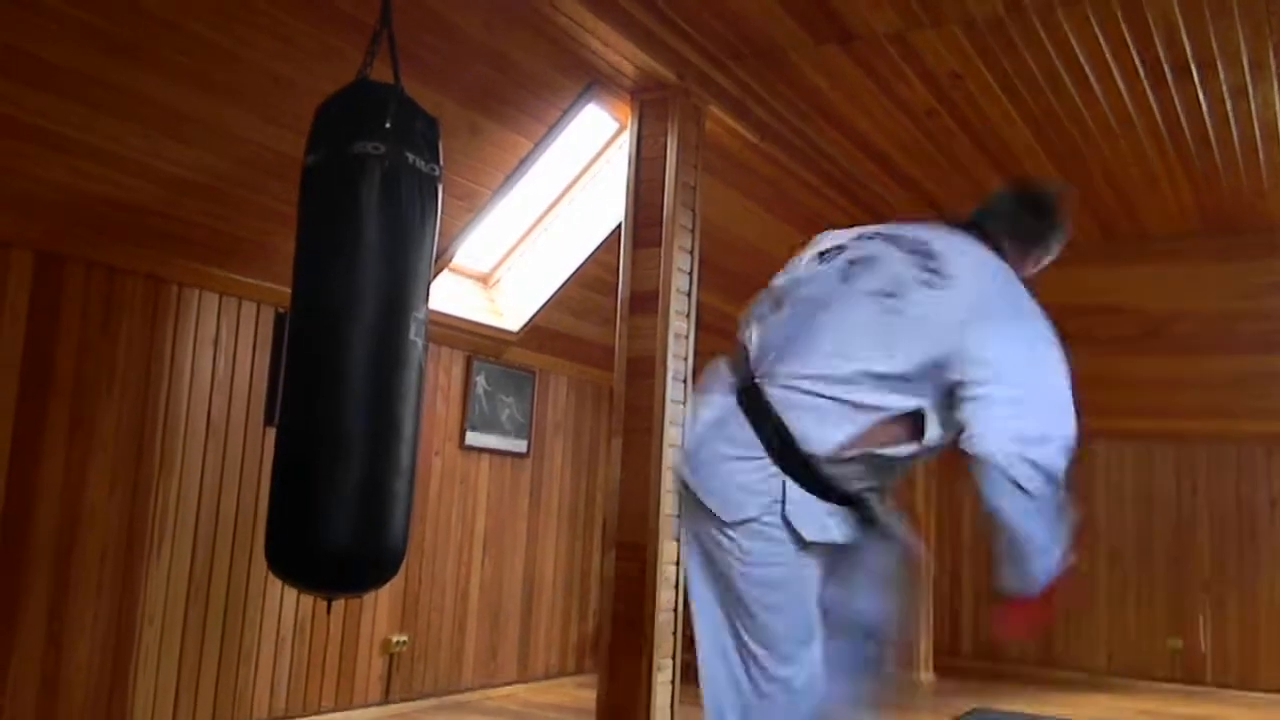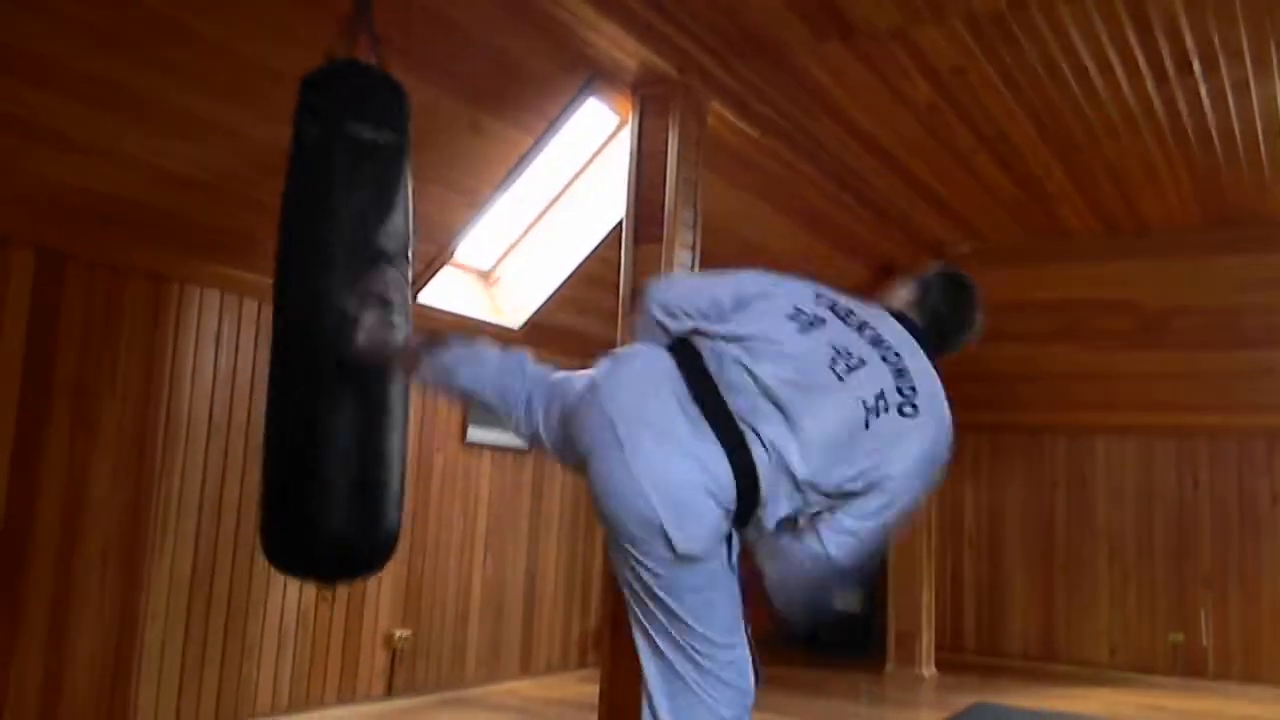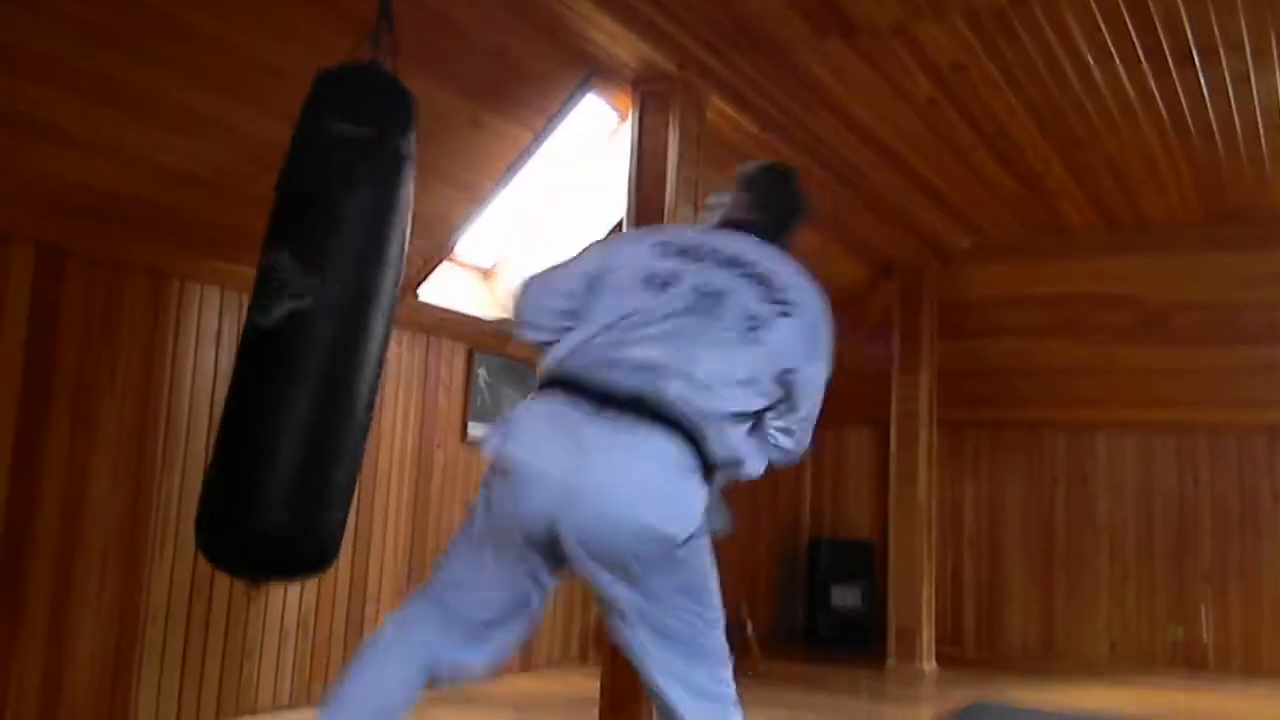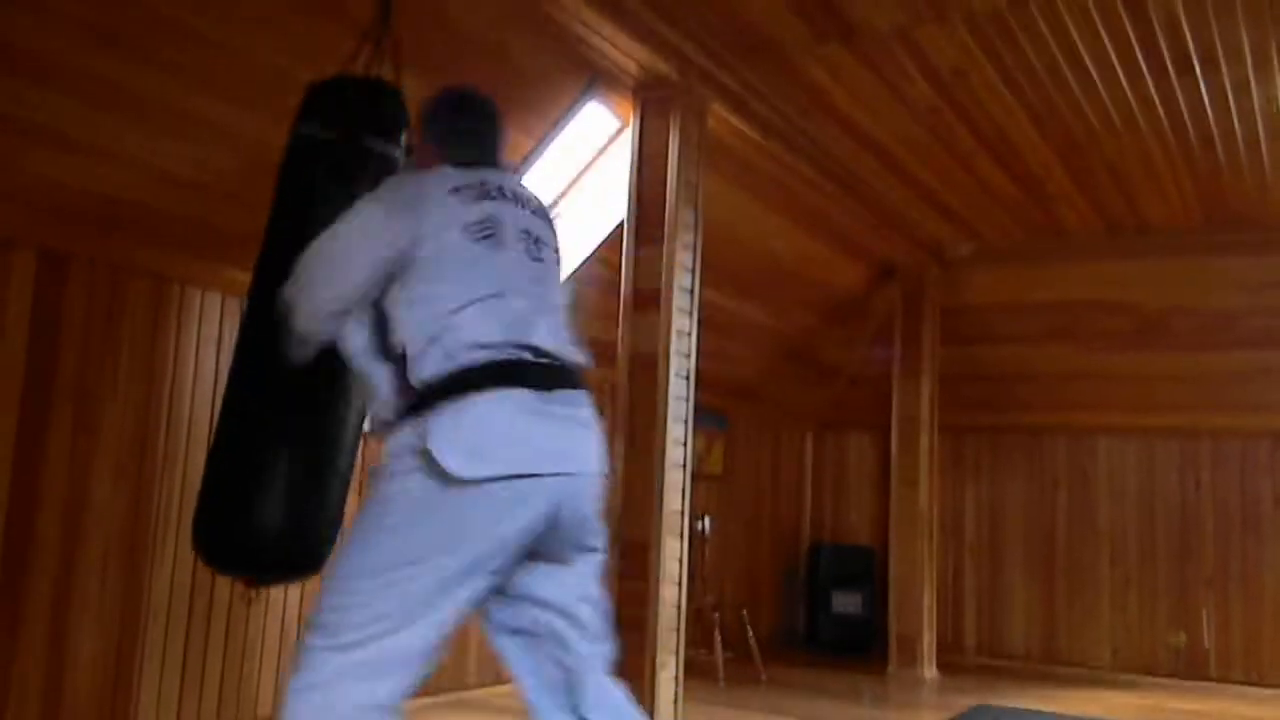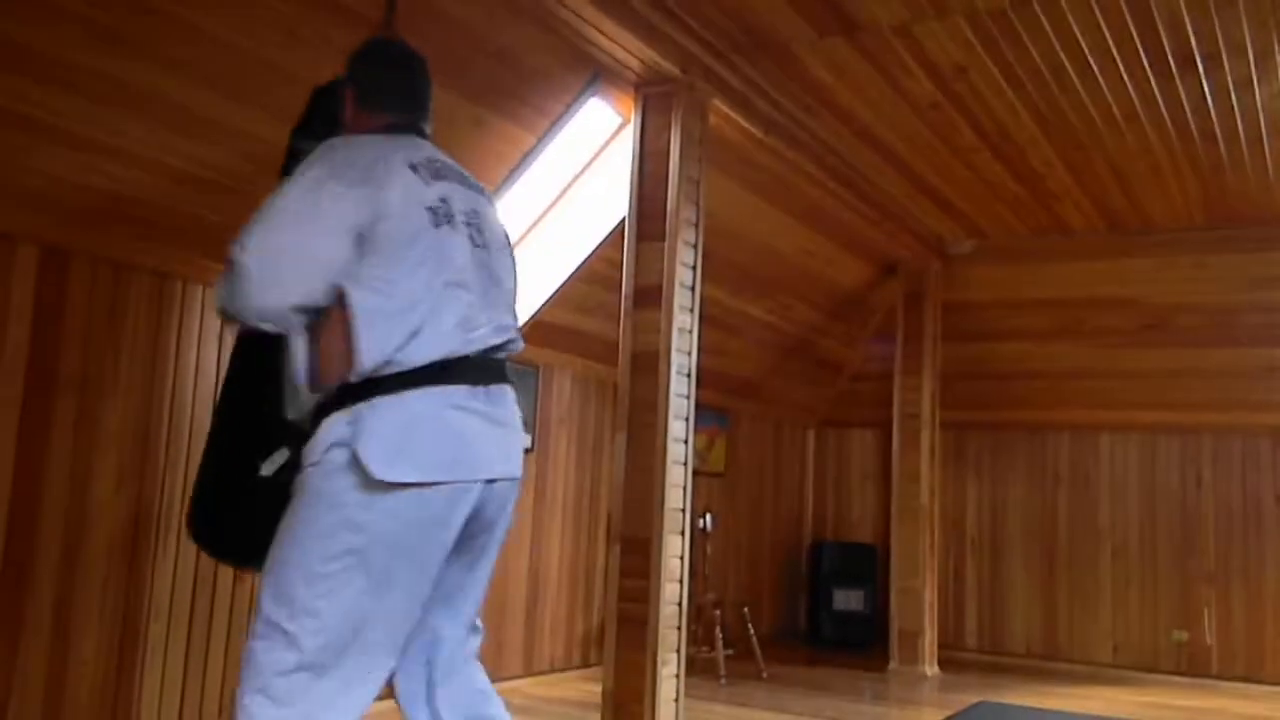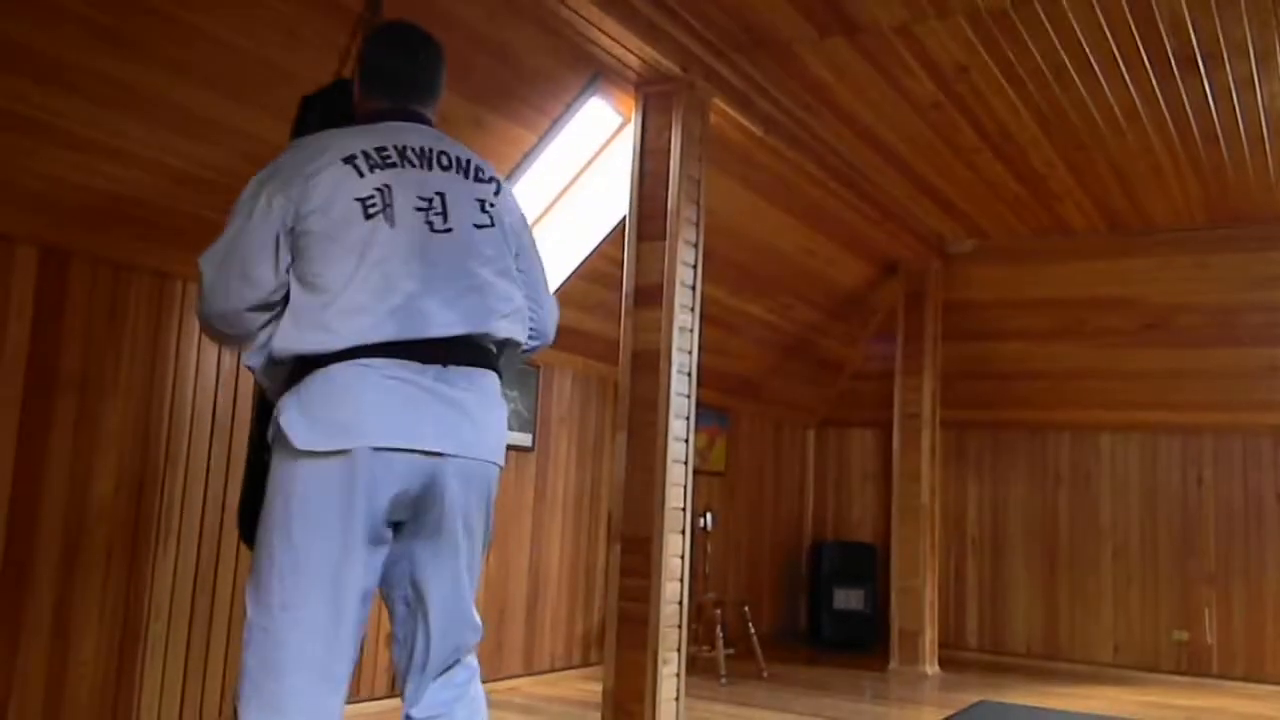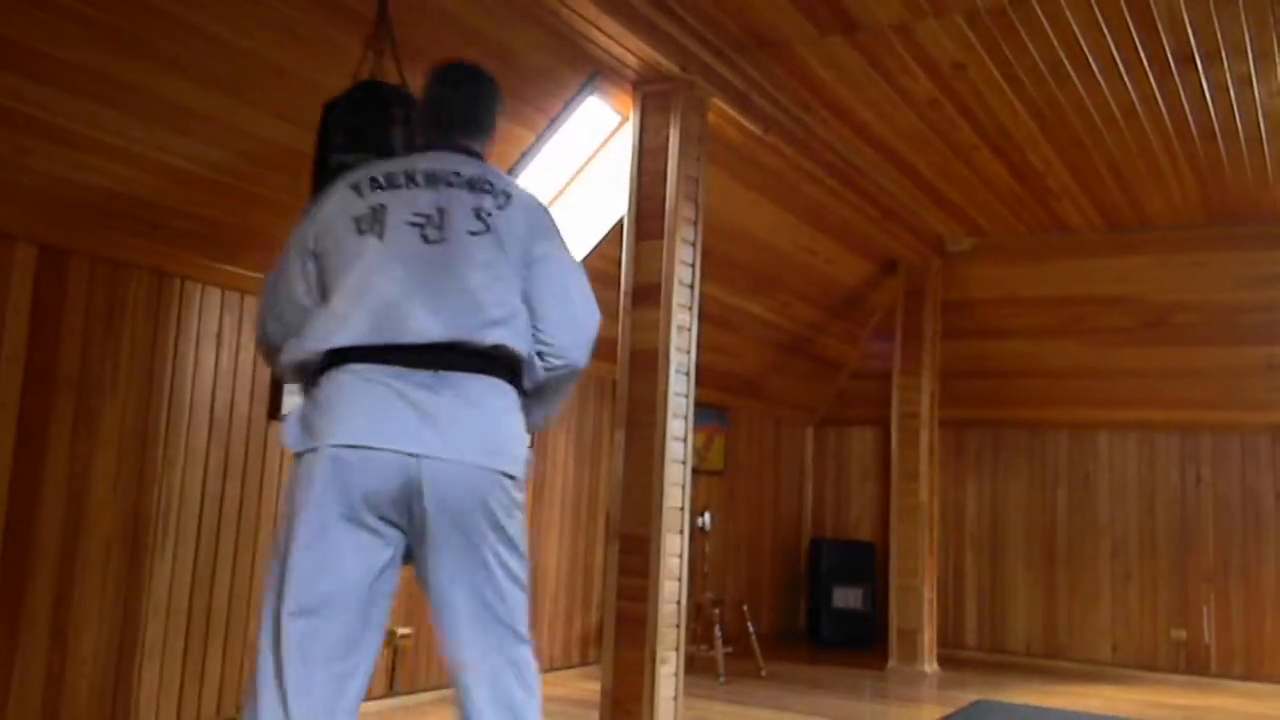
dt=0.3s
person 1, frame 1
left shoulder: (855, 242)
right shoulder: (1007, 316)
left elbow: (764, 315)
right elbow: (1023, 458)
right wrist: (1033, 579)
left hip: (735, 426)
right hip: (758, 484)
left knee: (861, 604)
person 1, frame 2
left shoulder: (804, 296)
right shoulder: (926, 421)
left elbow: (667, 300)
right elbow: (832, 545)
right wrist: (787, 591)
left hip: (630, 394)
right hip: (682, 489)
left knee: (541, 396)
left ankle: (421, 354)
person 1, frame 3
left shoulder: (647, 245)
right shoulder: (803, 305)
left elbow: (535, 310)
right elbow: (783, 441)
left hip: (542, 445)
right hip: (651, 488)
left knee: (429, 631)
person 1, frame 4
left shoulder: (410, 198)
right shoulder: (526, 211)
left elbow: (312, 304)
left hip: (469, 443)
right hip: (571, 448)
left knee: (343, 666)
person 1, frame 5
left shoulder: (348, 164)
right shoulder: (469, 194)
left elbow: (259, 287)
left hip: (396, 439)
right hip: (489, 437)
right knee: (441, 665)
person 1, frame 6
left shoulder: (308, 164)
right shoulder: (489, 186)
left elbow: (226, 305)
right elbow: (539, 322)
left wrist: (295, 344)
left hip: (348, 413)
right hip: (464, 423)
right knee: (443, 659)
person 1, frame 7
left shoulder: (345, 195)
right shoulder: (520, 206)
left elbow: (279, 331)
right elbow: (569, 340)
right wrist: (528, 410)
left hip: (359, 422)
right hip: (476, 428)
left knee: (304, 665)
right knee: (498, 654)
